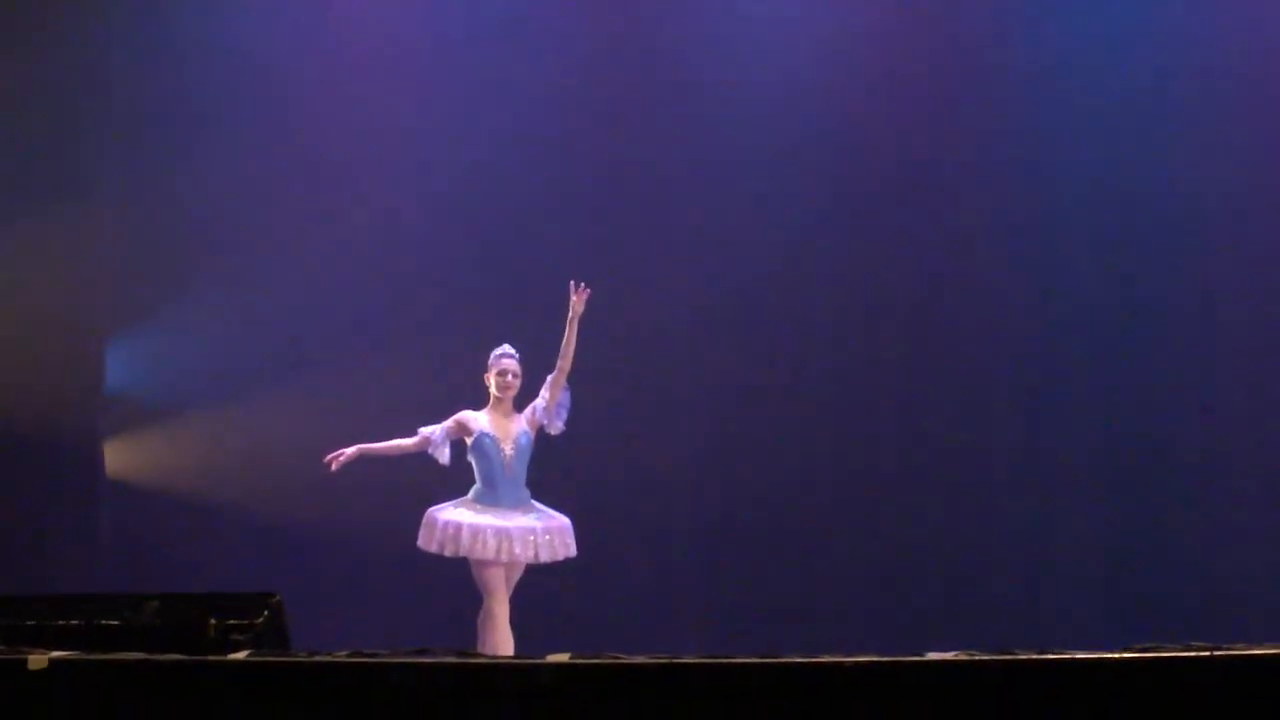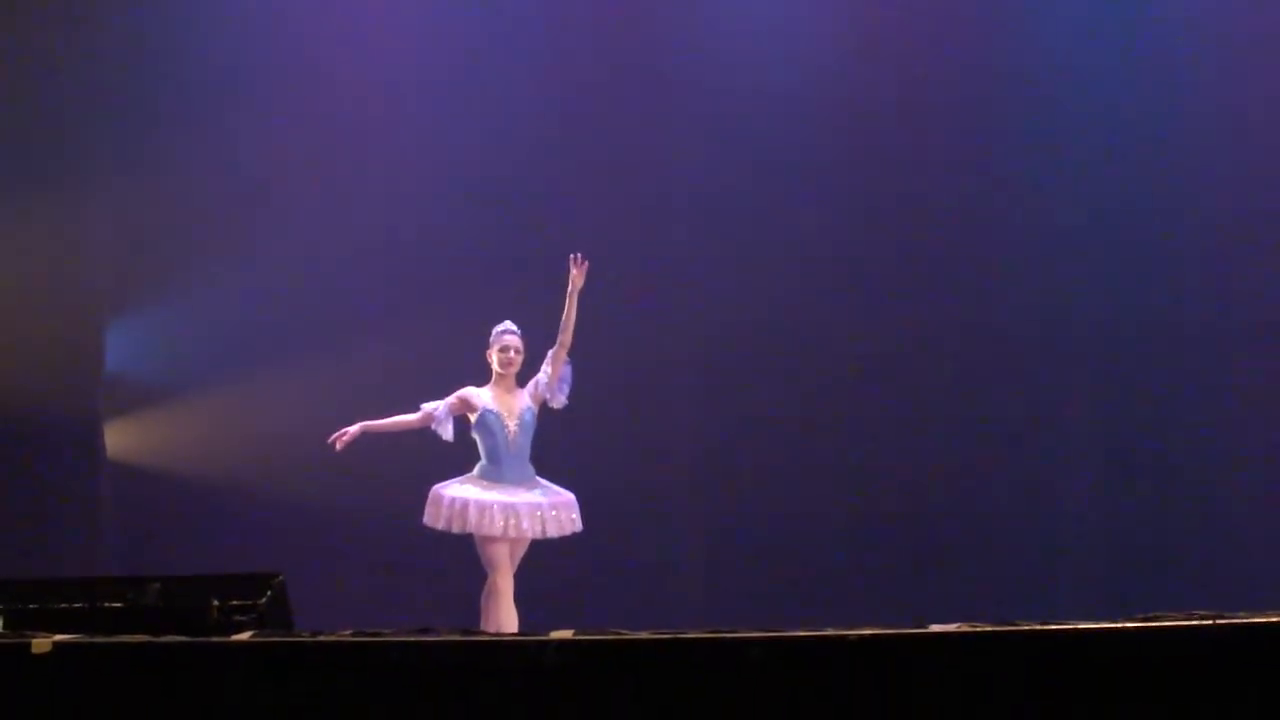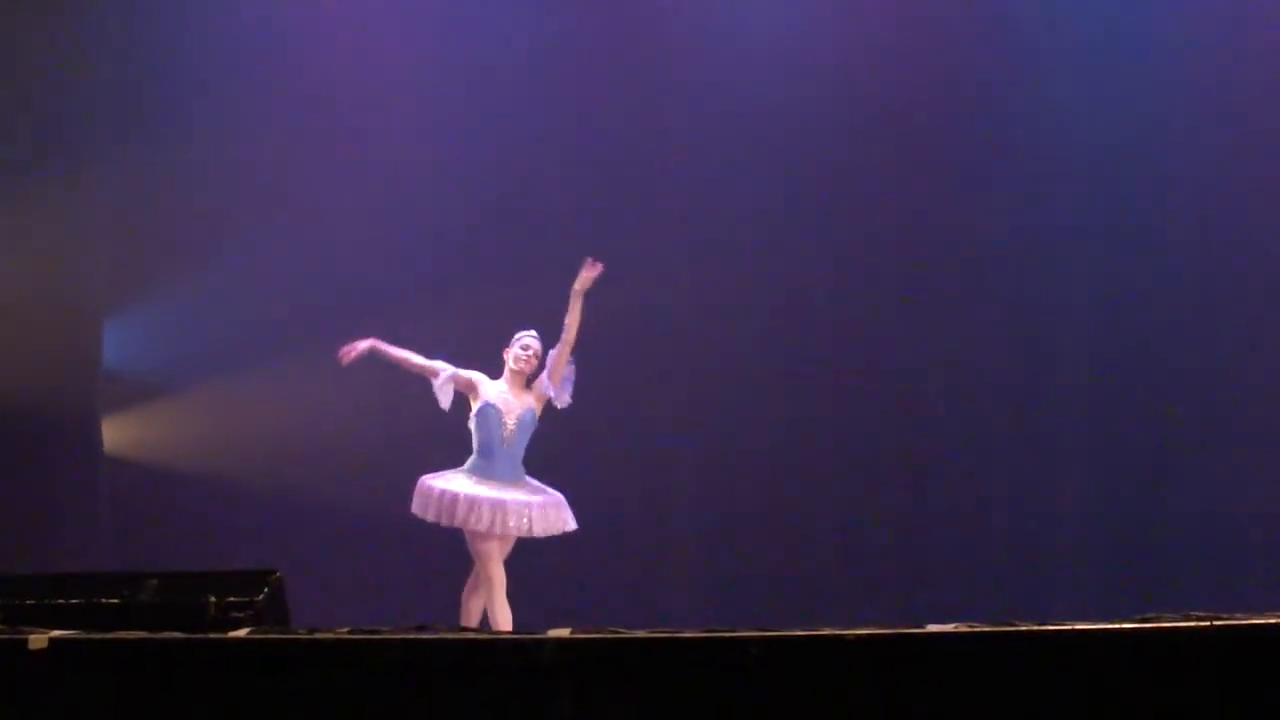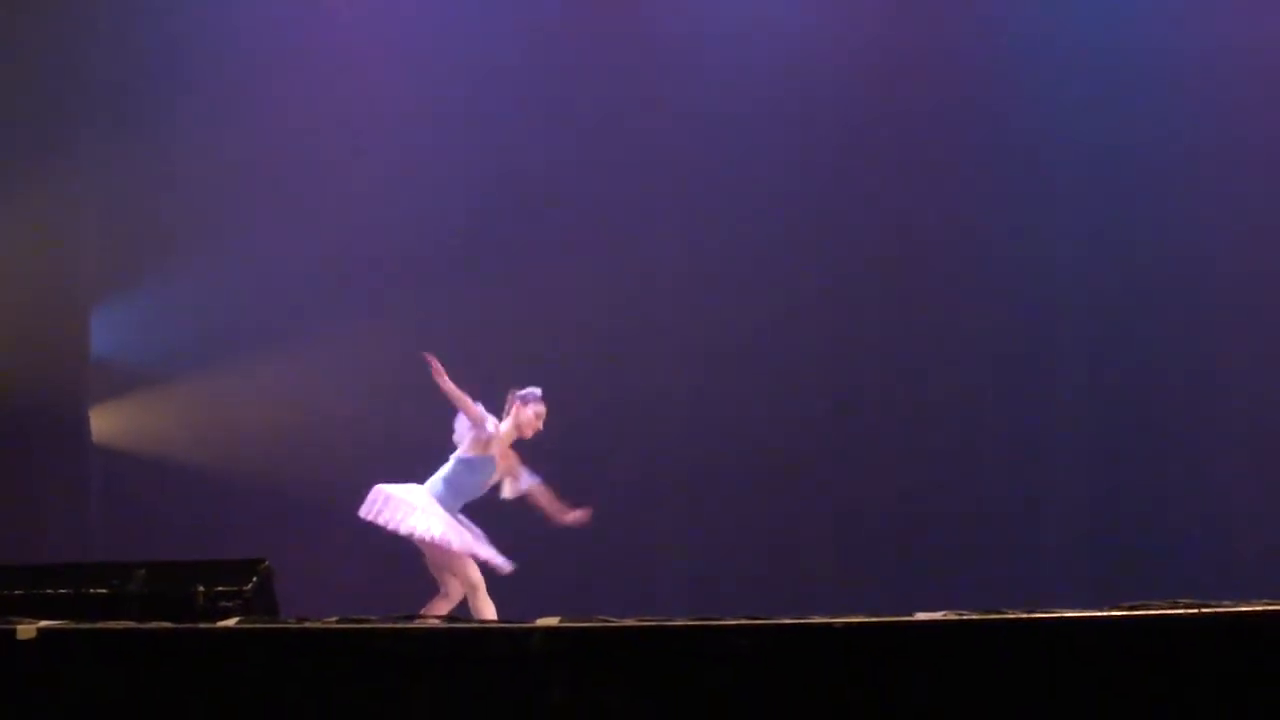
dt=0.5s
person 1, frame 1
left shoulder: (530, 419)
right shoulder: (469, 420)
left elbow: (561, 371)
right elbow: (415, 442)
left wrist: (574, 318)
right wrist: (360, 449)
left hip: (520, 520)
right hip: (482, 517)
left knee: (495, 604)
right knee: (497, 606)
person 1, frame 2
left shoulder: (533, 395)
right shoulder: (472, 397)
left elbow: (562, 346)
right elbow: (418, 417)
left wrist: (573, 293)
right wrist: (362, 426)
left hip: (525, 495)
right hip: (488, 494)
left knee: (499, 582)
right knee: (502, 582)
person 1, frame 3
left shoulder: (537, 396)
right shoulder: (478, 384)
left elbow: (566, 344)
right elbow: (425, 365)
left wrist: (577, 293)
right wrist: (374, 345)
left hip: (515, 494)
right hip: (477, 489)
left knee: (484, 575)
right knee: (495, 579)
person 1, frame 4
left shoulder: (510, 460)
right shoulder: (489, 434)
left elbow: (533, 487)
right elbow: (475, 414)
left wrist: (561, 513)
right wrist: (446, 383)
left hip: (445, 518)
right hip: (427, 509)
left knee: (454, 592)
right knee: (474, 586)
